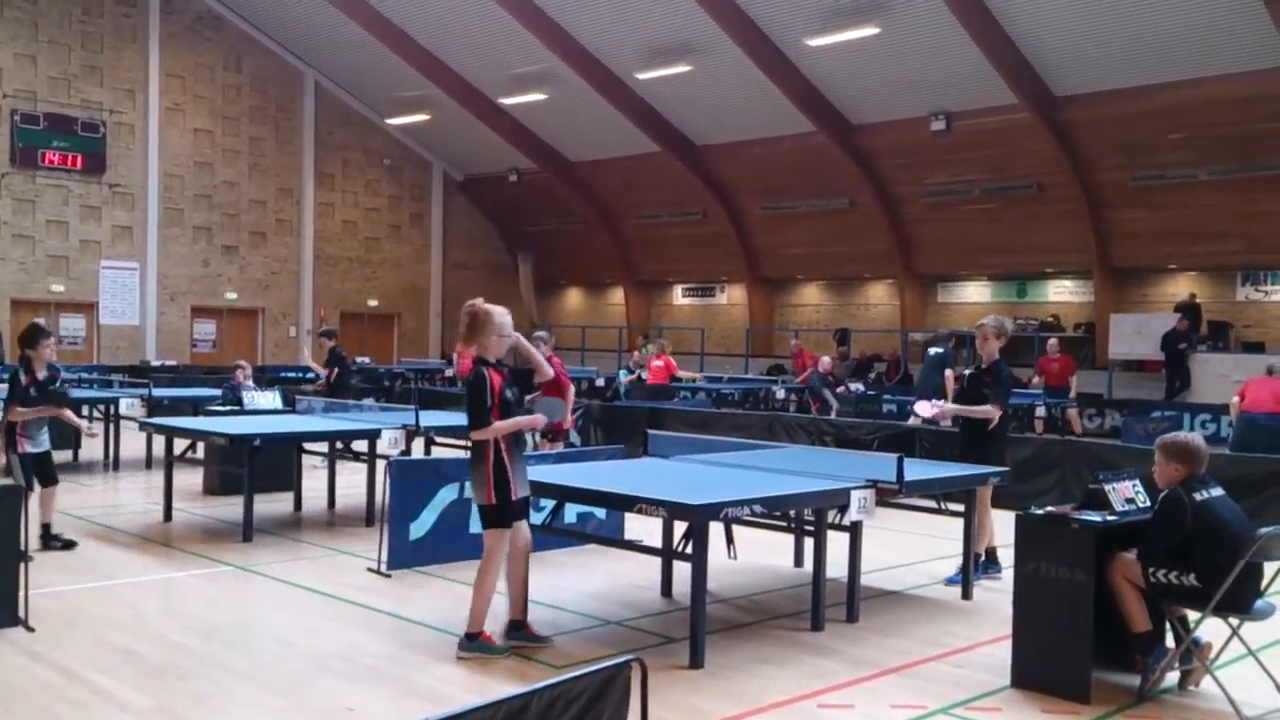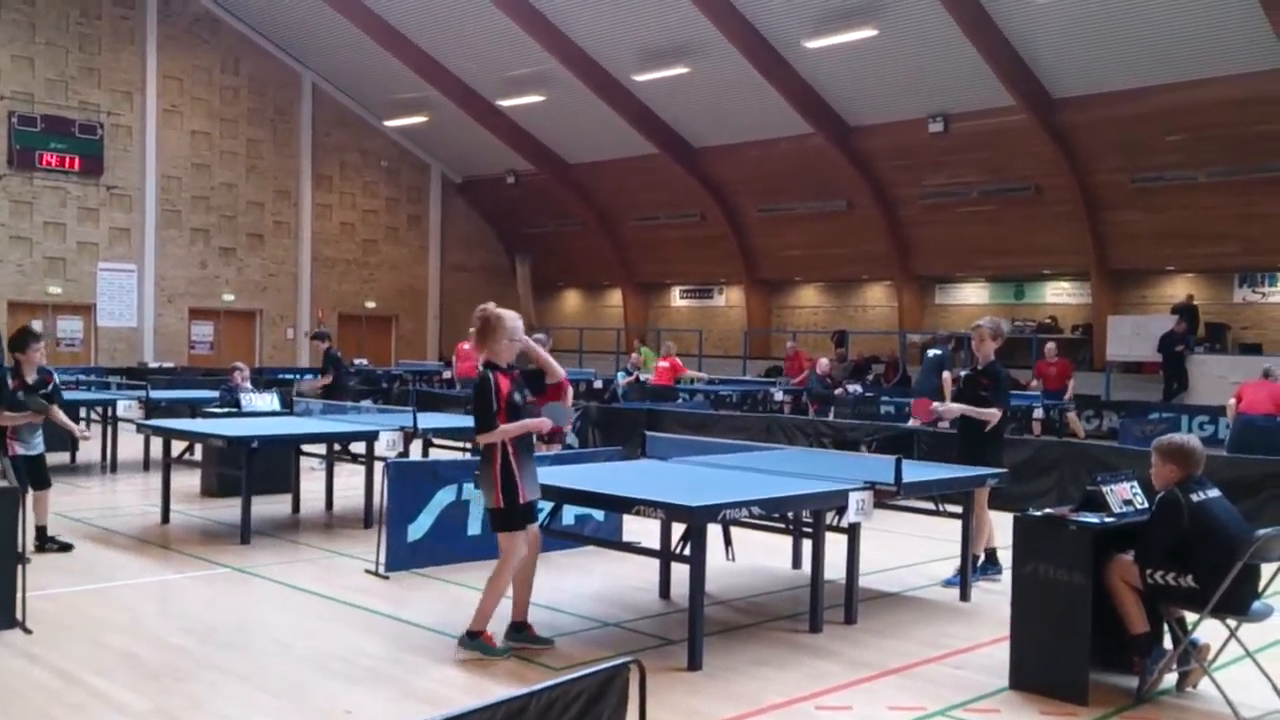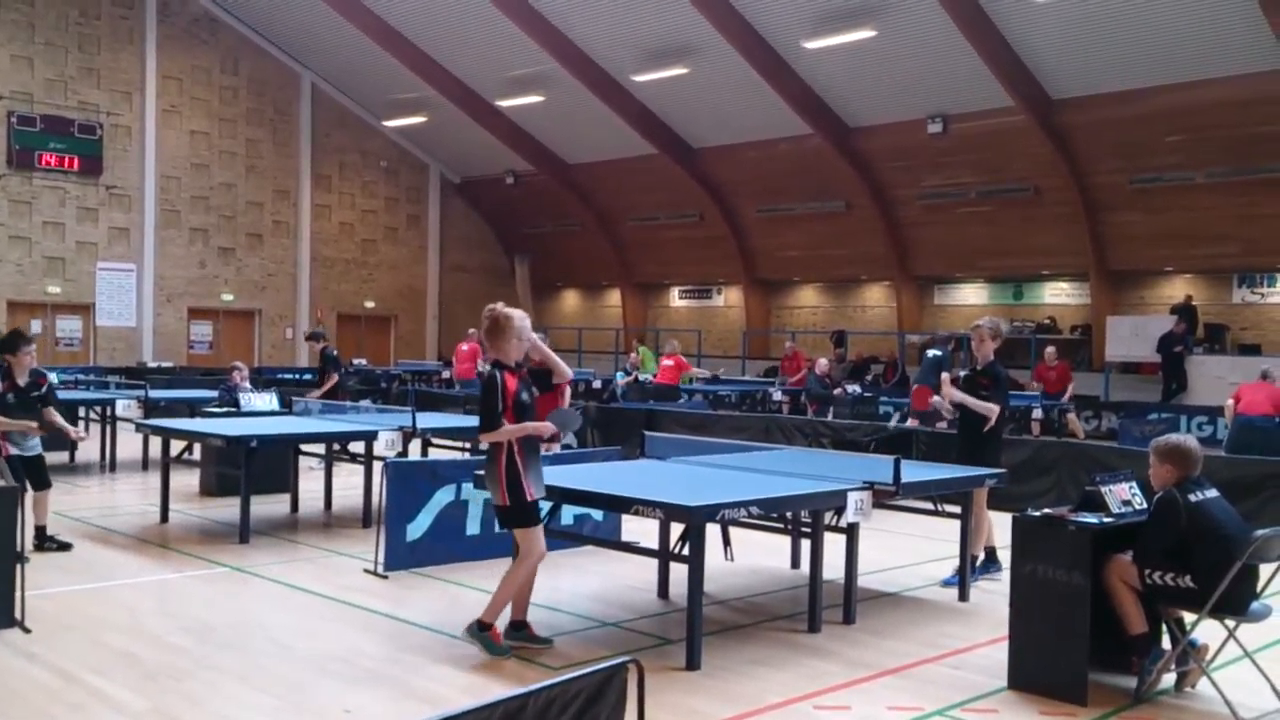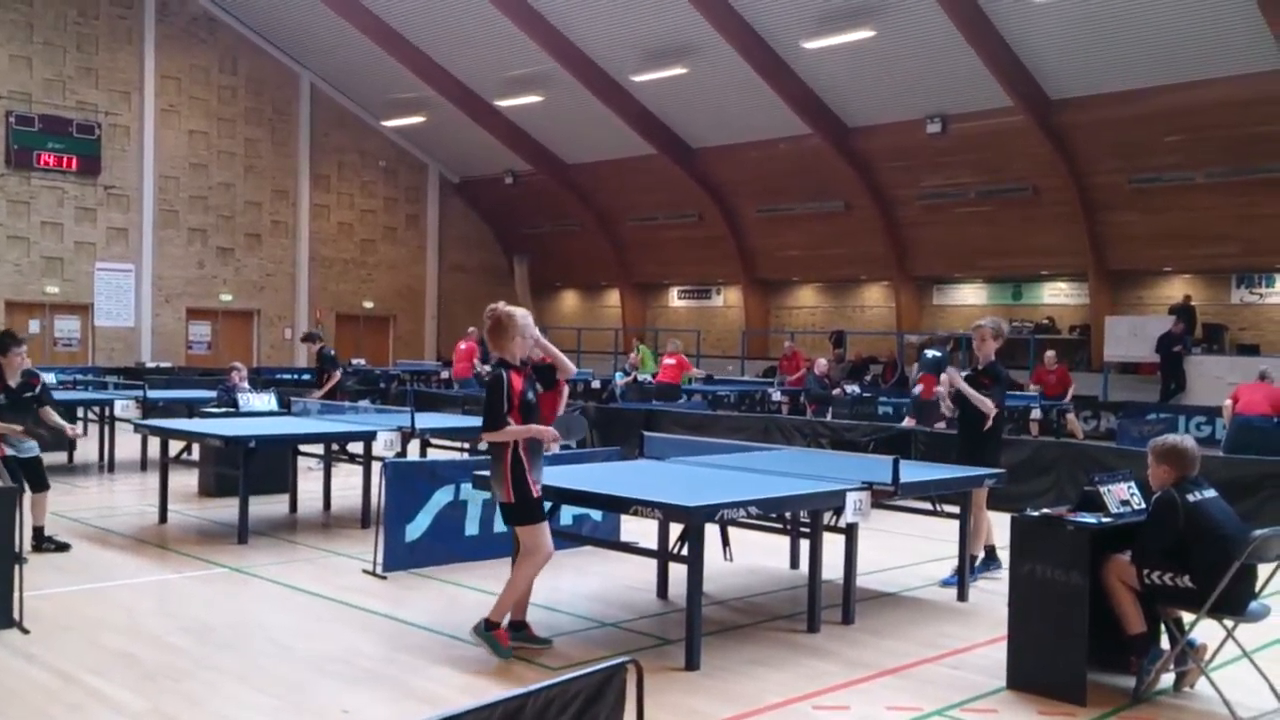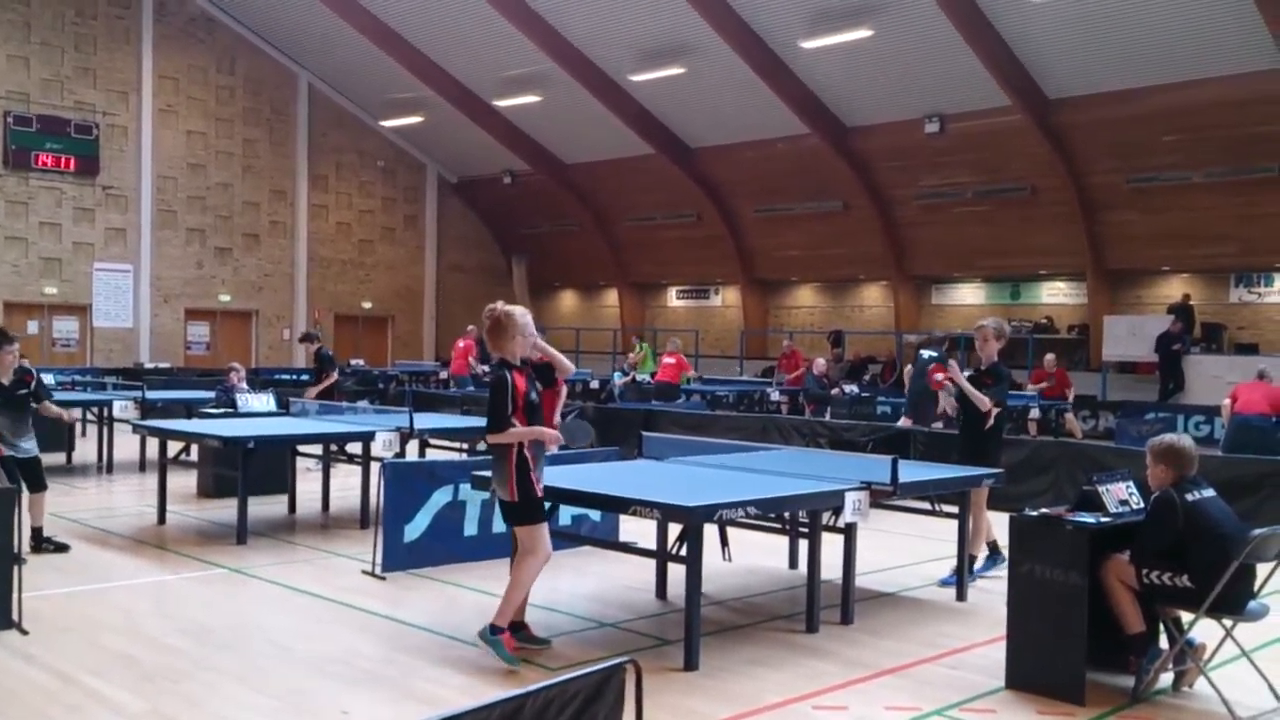
dt=0.1s
person 1, frame 1
left shoulder: (500, 372)
right shoulder: (480, 377)
left elbow: (545, 374)
right elbow: (478, 431)
left wrist: (522, 343)
right wrist: (522, 421)
left hip: (511, 471)
right hip: (493, 473)
left knee: (521, 546)
right knee: (496, 554)
left ankle: (517, 625)
right ankle: (472, 637)
person 1, frame 2
left shoulder: (514, 375)
right shoulder: (488, 381)
left elbow: (557, 376)
right elbow: (484, 435)
left wrist: (533, 347)
right wrist: (529, 424)
left hip: (522, 474)
right hip: (503, 477)
left knee: (531, 548)
right knee: (513, 556)
left ankle: (518, 627)
right ankle: (474, 635)
person 1, frame 3
left shoulder: (521, 374)
right shoulder: (495, 379)
left elbow: (564, 375)
right elbow: (486, 433)
left wrist: (538, 347)
right wrist: (531, 428)
left hip: (526, 473)
right hip: (509, 476)
left knee: (529, 551)
right knee: (534, 552)
left ankle: (517, 625)
right ankle: (484, 624)
person 1, frame 4
left shoulder: (526, 372)
right shoulder: (500, 378)
left elbow: (568, 371)
right elbow: (489, 432)
left wrist: (542, 344)
right wrist: (534, 430)
left hip: (527, 471)
right hip: (513, 473)
left knee: (529, 550)
right knee: (541, 549)
left ankle: (517, 624)
right ankle: (491, 623)
person 1, frame 5
left shoulder: (525, 371)
right shoulder: (504, 378)
left elbow: (567, 371)
right elbow: (494, 433)
left wrist: (541, 345)
right wrist: (538, 432)
left hip: (515, 473)
right hip: (518, 474)
left knee: (527, 550)
right knee: (539, 552)
left ankle: (516, 626)
right ankle: (496, 628)
person 2, frame 1
left shoulder: (1003, 374)
right shoulder: (971, 373)
left elbow: (993, 411)
right elbow: (959, 406)
left wrist: (957, 409)
right wrist: (944, 407)
left hip: (990, 448)
right hip: (969, 445)
left knee: (981, 504)
right knee: (979, 504)
left ankle: (973, 564)
right ankle: (991, 560)
person 2, frame 2
left shoulder: (999, 376)
right shoulder: (968, 374)
left elbow: (995, 414)
right elbow: (958, 408)
left wrist: (961, 410)
right wrist: (943, 409)
left hip: (987, 449)
right hip: (967, 446)
left knee: (979, 505)
right knee: (977, 505)
left ankle: (971, 566)
right ankle: (991, 562)
person 2, frame 3
left shoulder: (999, 376)
right shoulder: (967, 375)
left elbow: (994, 411)
right elbow: (955, 411)
left wrist: (962, 397)
left hip: (986, 449)
right hip: (966, 447)
left knee: (977, 505)
right knee: (977, 505)
left ankle: (969, 566)
right ankle: (990, 560)
person 2, frame 4
left shoulder: (999, 375)
right shoulder: (969, 374)
left elbow: (989, 406)
right elbow: (955, 409)
left wrist: (960, 385)
left hip: (985, 449)
right hip: (966, 446)
left knee: (977, 505)
right knee: (975, 504)
left ankle: (968, 566)
right ankle: (990, 557)
person 2, frame 5
left shoulder: (1001, 375)
right shoulder: (971, 374)
left elbow: (985, 404)
right elbow: (955, 410)
left wrist: (959, 380)
right wrist: (947, 390)
left hip: (985, 448)
right hip: (967, 445)
left knee: (977, 505)
right knee: (974, 504)
left ankle: (966, 567)
right ankle: (995, 553)
person 3, frame 1
left shoulder: (1175, 498)
right shoulder: (1212, 490)
left elbow: (1148, 554)
left wrist: (1134, 554)
right wrist: (1140, 554)
left hip: (1218, 588)
right hip: (1243, 586)
left knee: (1119, 566)
right knee: (1160, 571)
left ankle: (1152, 654)
right ankle: (1188, 647)
person 3, frame 2
left shoulder: (1172, 499)
right shoulder: (1209, 491)
left elbow: (1145, 555)
left wrist: (1132, 556)
right wrist: (1139, 556)
left hip: (1216, 589)
right hip: (1241, 588)
left knee: (1116, 568)
right knee: (1157, 573)
left ankle: (1150, 656)
right ankle: (1186, 649)
person 3, frame 3
left shoulder: (1170, 499)
right shoulder: (1207, 491)
left elbow: (1144, 556)
left wrist: (1129, 557)
right wrist: (1138, 557)
left hip: (1214, 589)
right hip: (1239, 587)
left knee: (1114, 568)
right knee: (1157, 572)
left ankle: (1148, 656)
right ankle: (1185, 649)
person 3, frame 4
left shoulder: (1168, 499)
right shoulder: (1205, 491)
left elbow: (1142, 556)
left wrist: (1127, 557)
right wrist: (1136, 557)
left hip: (1213, 589)
right hip: (1238, 587)
left knee: (1113, 568)
right knee: (1155, 573)
left ankle: (1147, 656)
right ankle: (1183, 649)
person 3, frame 5
left shoulder: (1167, 498)
right shoulder: (1204, 491)
left elbow: (1141, 555)
left wrist: (1126, 556)
right wrist: (1133, 556)
left hip: (1211, 588)
right hip: (1236, 587)
left knee: (1112, 568)
right knee: (1154, 571)
left ankle: (1146, 656)
right ankle: (1183, 648)
person 4, frame 1
left shoulder: (55, 372)
right shoulder: (20, 376)
left elbow: (59, 406)
right elbow: (11, 414)
left wrist: (81, 424)
right wrist: (41, 411)
left hip: (40, 439)
right hip: (18, 440)
left knee: (50, 485)
right knee: (25, 491)
left ankle: (47, 536)
person 4, frame 2
left shoulder: (47, 376)
left elbow: (54, 409)
left wrist: (73, 427)
right wrist: (28, 416)
left hip: (34, 441)
left knee: (43, 488)
left ankle: (42, 538)
person 4, frame 3
left shoulder: (40, 378)
left elbow: (48, 411)
left wrist: (68, 428)
right wrist: (22, 425)
left hip: (31, 444)
left knee: (43, 488)
left ankle: (41, 537)
person 4, frame 4
left shoulder: (34, 378)
left elbow: (45, 410)
left wrist: (65, 426)
left hip: (28, 445)
left knee: (41, 489)
left ankle: (39, 538)
person 4, frame 5
left shoulder: (28, 375)
left elbow: (43, 405)
left wrist: (61, 413)
left hip: (26, 443)
left knee: (39, 489)
left ankle: (38, 538)
